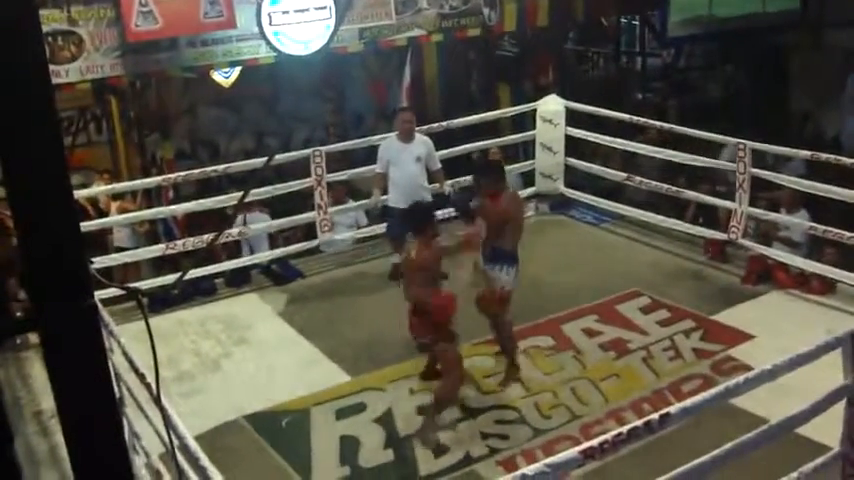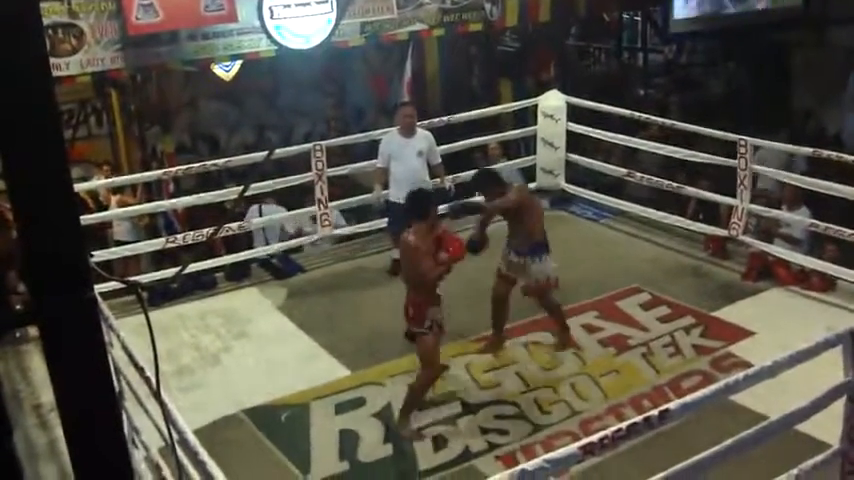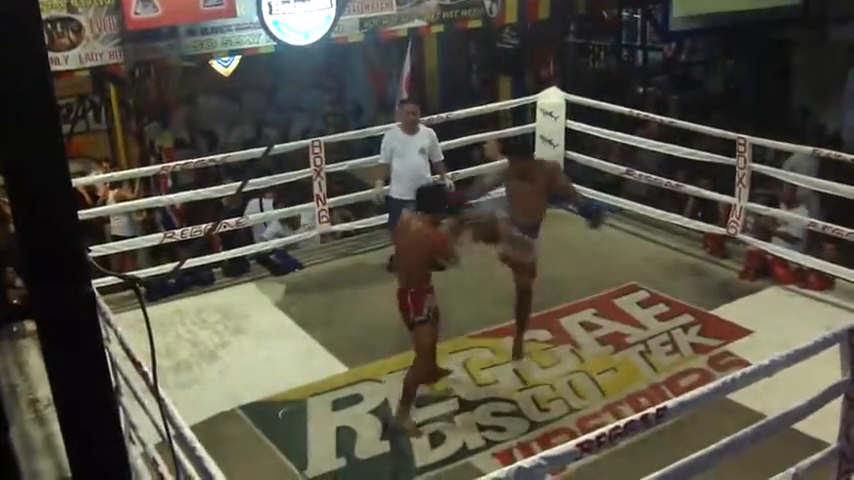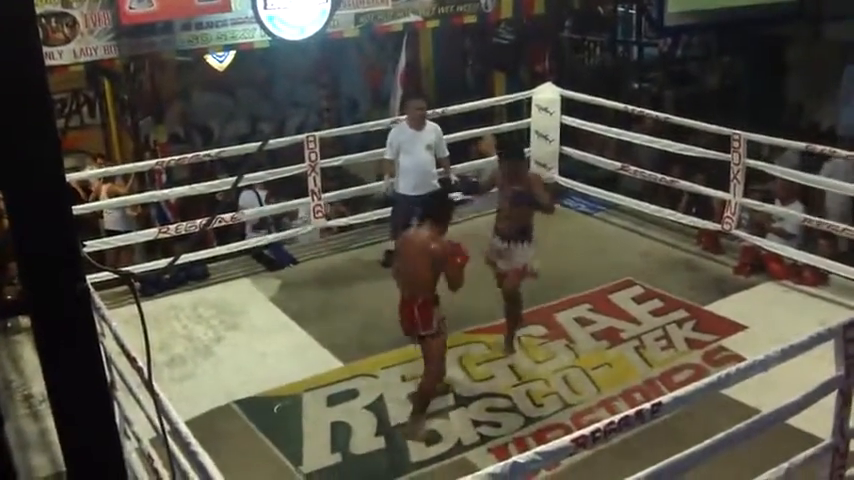
dt=0.5s
person 1, frame 1
left shoulder: (428, 248)
right shoulder: (419, 257)
right elbow: (412, 294)
right wrist: (436, 301)
left hip: (432, 316)
right hip: (427, 321)
left knee: (448, 339)
right knee: (455, 375)
left ankle: (429, 370)
right ankle: (427, 428)
person 1, frame 2
left shoulder: (410, 235)
right shoulder: (418, 244)
right elbow: (431, 277)
left wrist: (438, 246)
right wrist: (450, 259)
left hip: (417, 302)
right hip: (422, 306)
right knee: (430, 371)
left ankle: (432, 367)
right ankle: (403, 420)
person 1, frame 3
left shoulder: (405, 219)
right shoulder: (432, 236)
right elbow: (450, 257)
left wrist: (445, 231)
right wrist: (450, 231)
left hip: (407, 290)
right hip: (417, 295)
left knee: (431, 331)
right knee: (422, 357)
left ankle: (432, 371)
right ankle: (403, 414)
person 1, frame 4
left shoulder: (406, 236)
right shoulder: (442, 246)
left elbow: (397, 270)
right elbow: (454, 286)
right wrist: (460, 262)
left hip: (405, 304)
right hip: (423, 307)
left knee: (432, 350)
right knee: (435, 368)
left ankle: (432, 384)
right ankle: (414, 424)
person 2, frame 1
left shoulder: (509, 201)
right shoulder: (495, 199)
left elbow: (491, 218)
left hip: (502, 265)
right hip: (491, 261)
left knee: (498, 315)
right knee: (486, 304)
left ankle: (513, 366)
right ankle: (508, 342)
person 2, frame 2
left shoulder: (517, 194)
right shoulder: (502, 197)
left elbow: (492, 208)
right elbow: (486, 216)
right wrist: (478, 236)
left hip: (535, 255)
right hip: (513, 252)
left knee: (545, 301)
right knee: (498, 295)
left ankle: (564, 331)
right ankle: (497, 337)
person 2, frame 3
left shoulder: (548, 170)
right shoulder: (509, 172)
left elbow: (569, 194)
right elbow: (485, 185)
left wrist: (586, 208)
right wrist: (461, 197)
left hip: (527, 236)
right hip: (507, 228)
left knee: (524, 289)
left ankle: (518, 338)
person 2, frame 4
left shoulder: (532, 181)
right shoulder: (499, 174)
left elbow: (550, 207)
right elbow: (483, 188)
left wrist: (531, 201)
right wrist: (472, 187)
left hip: (519, 242)
right hip: (498, 238)
left knee: (511, 290)
right knee: (504, 285)
left ankle: (510, 334)
right ankle: (513, 320)
person 3, frame 1
left shoulder: (425, 142)
right shoulder: (387, 145)
left elbow: (435, 168)
right elbow: (381, 172)
left wrist: (443, 185)
right wrist: (377, 193)
left hip: (422, 199)
right hip: (397, 201)
right knee: (396, 234)
right ankle: (397, 262)
person 3, frame 2
left shoulder: (426, 137)
right shoulder: (388, 140)
left elbow: (436, 162)
right elbow: (382, 166)
left wrist: (443, 180)
right wrist: (378, 187)
right hip: (398, 196)
right knee: (397, 230)
right ankle: (397, 257)
person 3, frame 3
left shoulder: (429, 134)
right shoulder: (390, 136)
left elbow: (437, 160)
right elbow: (384, 163)
left wrist: (445, 178)
right wrist: (379, 184)
right hip: (399, 193)
right knee: (397, 226)
right ankle: (396, 255)
person 3, frame 4
left shoulder: (435, 129)
right shoulder: (397, 131)
left elbow: (442, 155)
right elbow: (389, 158)
left wrist: (449, 174)
right wrist: (387, 178)
left hip: (430, 187)
right hip: (404, 189)
right knee: (398, 221)
right ankle: (393, 249)
